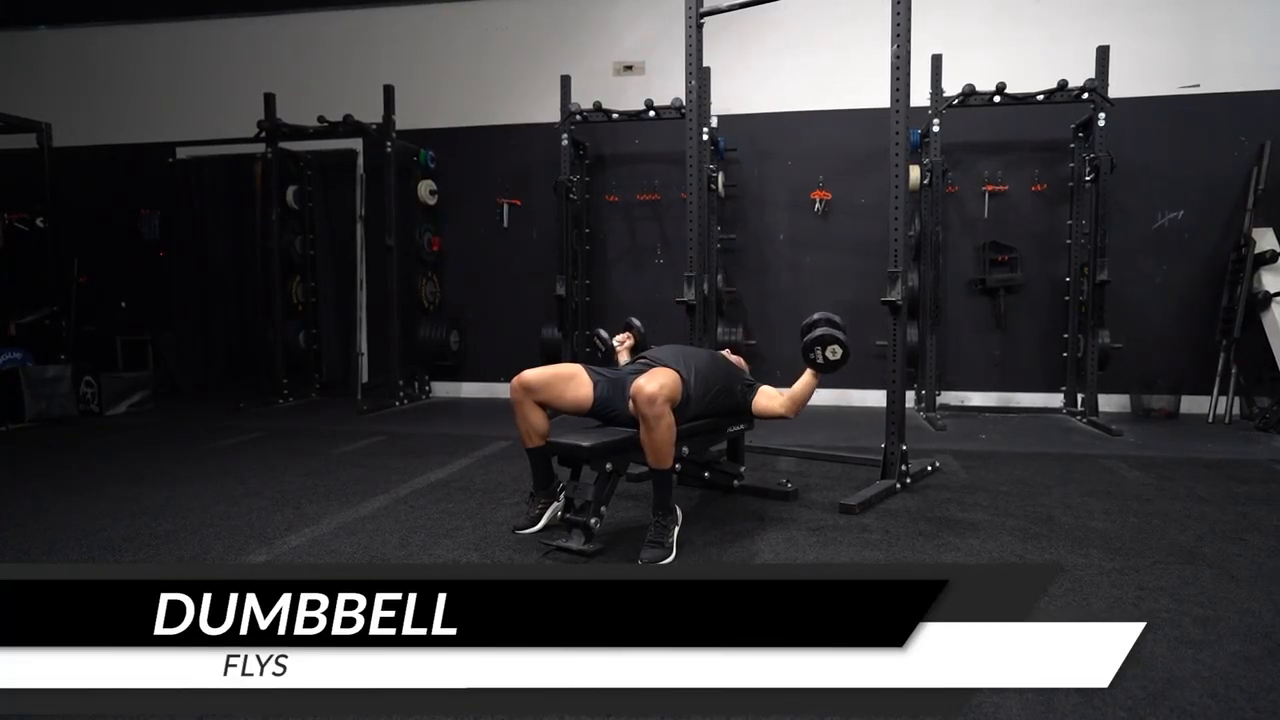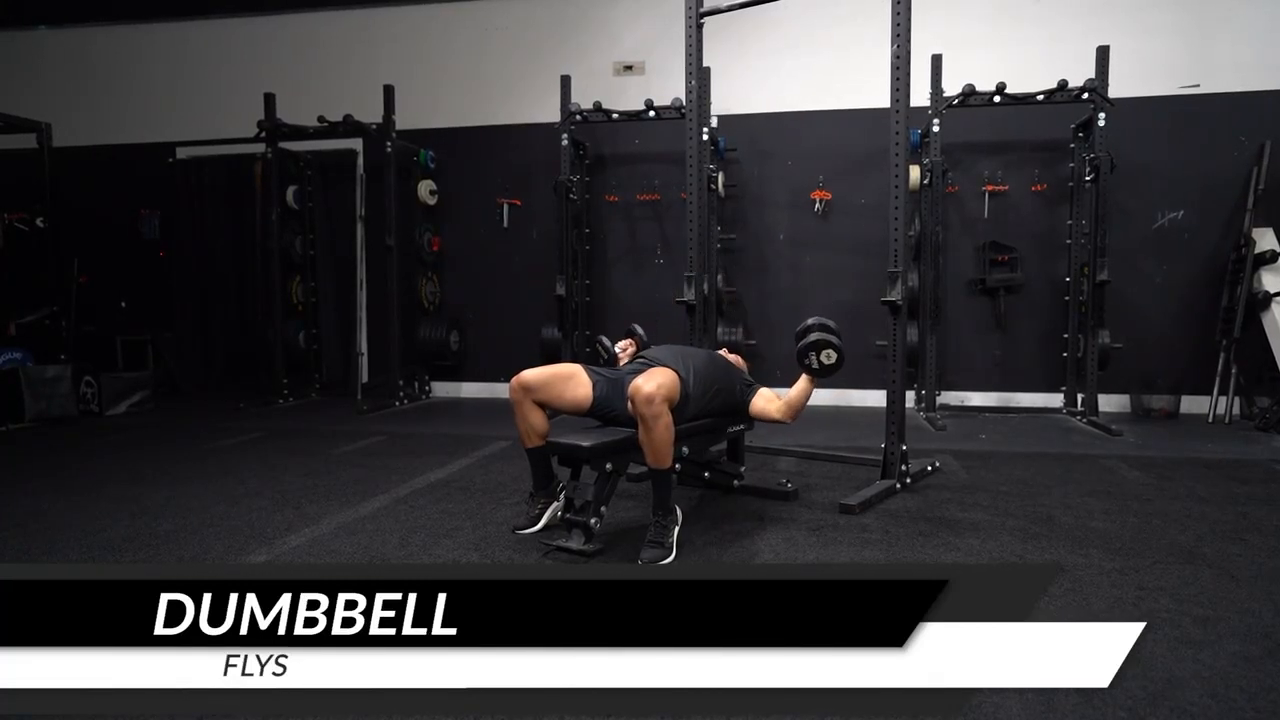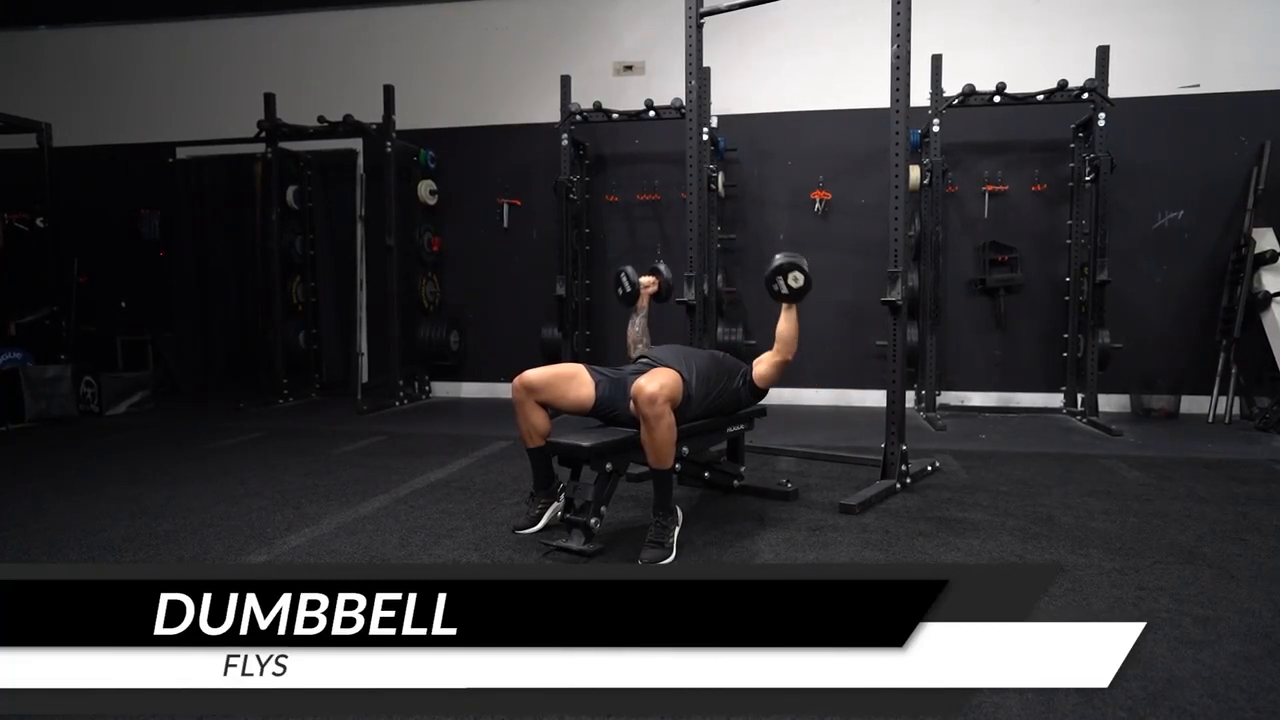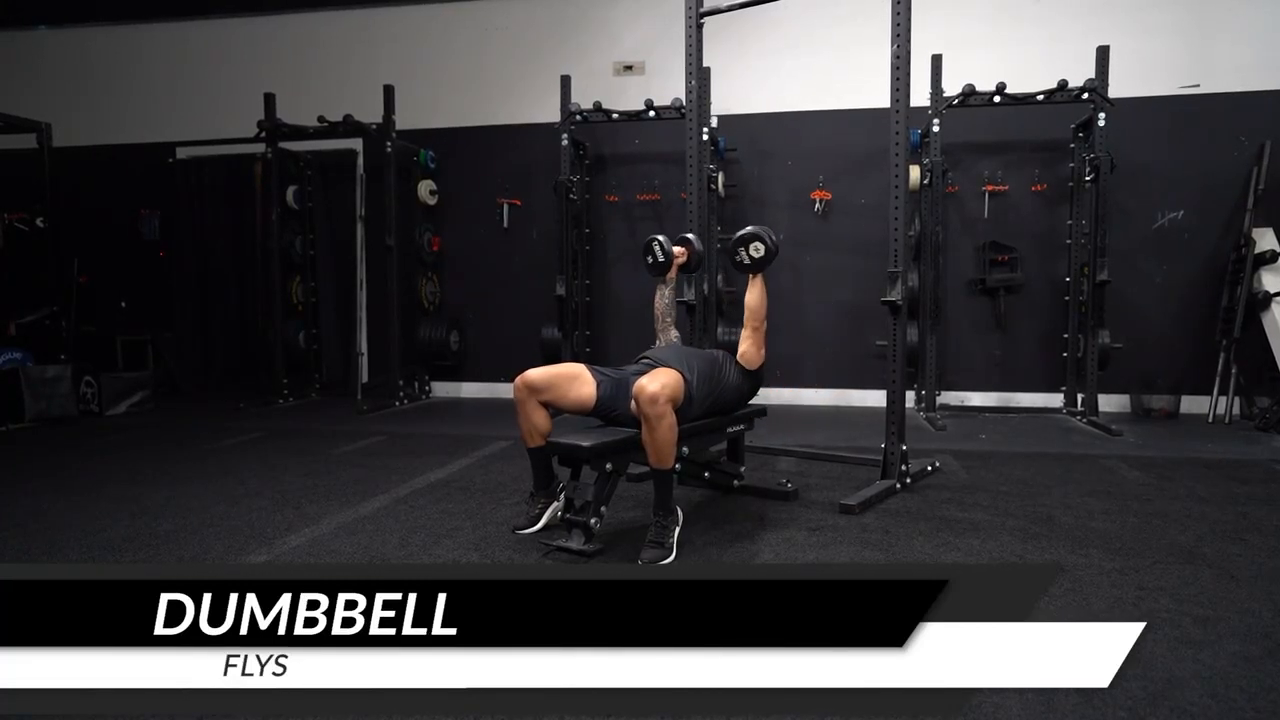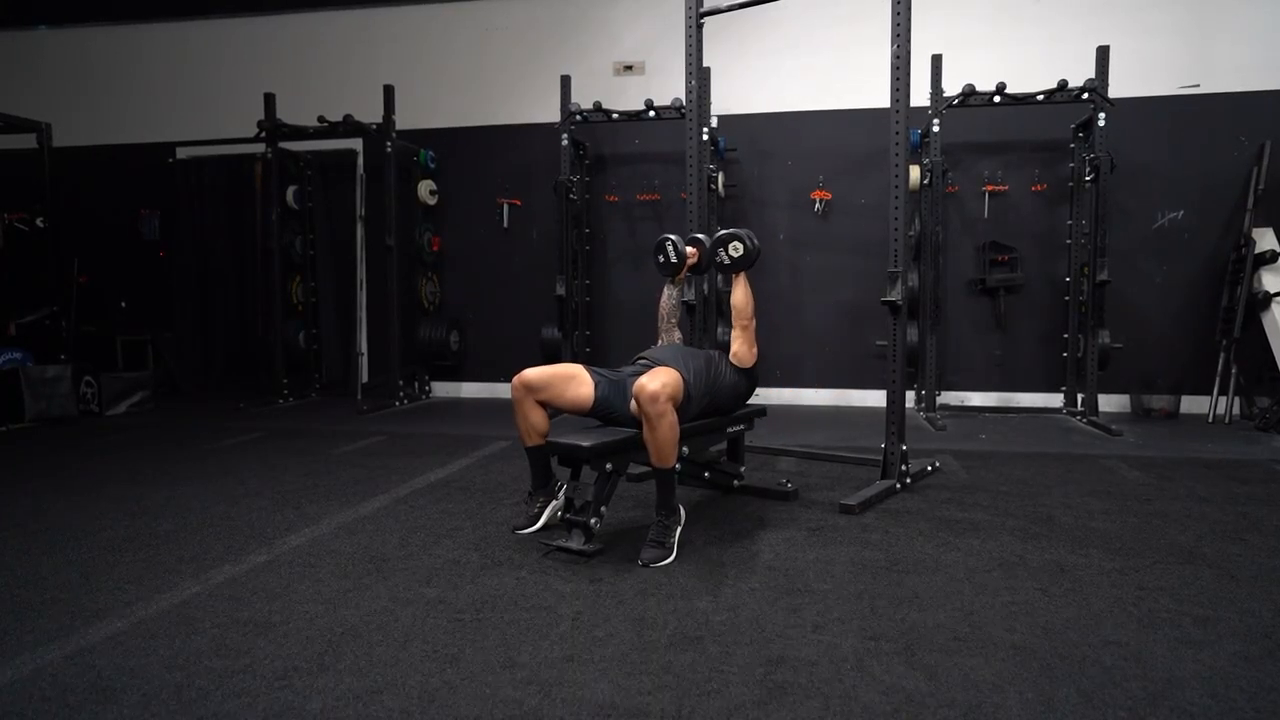
dt=0.4s
person 1, frame 1
left shoulder: (741, 385)
left elbow: (786, 407)
left wrist: (815, 367)
right wrist: (623, 353)
left hip: (654, 393)
right hip: (627, 378)
left knee: (650, 393)
right knee: (524, 385)
left ankle: (665, 517)
right ankle: (547, 494)
person 1, frame 2
left shoulder: (740, 385)
left elbow: (784, 411)
left wrist: (810, 372)
right wrist: (625, 356)
left hip: (651, 393)
right hip: (627, 377)
left knee: (648, 392)
right knee: (524, 384)
left ankle: (664, 516)
right ankle: (546, 493)
person 1, frame 3
left shoulder: (742, 381)
right shoulder: (702, 359)
left elbow: (781, 354)
right elbow: (638, 349)
left wrist: (788, 304)
right wrist: (642, 301)
left hip: (655, 392)
right hip: (627, 378)
left knee: (649, 393)
right knee: (526, 384)
left ankle: (665, 515)
right ankle: (547, 493)
person 1, frame 4
left shoulder: (740, 379)
right shoulder: (694, 358)
left elbow: (754, 326)
right elbow: (665, 324)
left wrist: (755, 273)
right wrist: (670, 272)
left hip: (657, 392)
right hip: (624, 380)
left knee: (651, 393)
right knee: (527, 384)
left ankle: (665, 516)
right ankle: (546, 492)
person 1, frame 5
left shoulder: (737, 379)
right shoulder: (695, 360)
left elbow: (744, 324)
right elbow: (668, 324)
left wrist: (738, 272)
right wrist: (678, 274)
left hip: (656, 391)
right hip: (621, 381)
left knee: (652, 392)
right knee: (525, 384)
left ankle: (668, 514)
right ankle: (545, 492)
